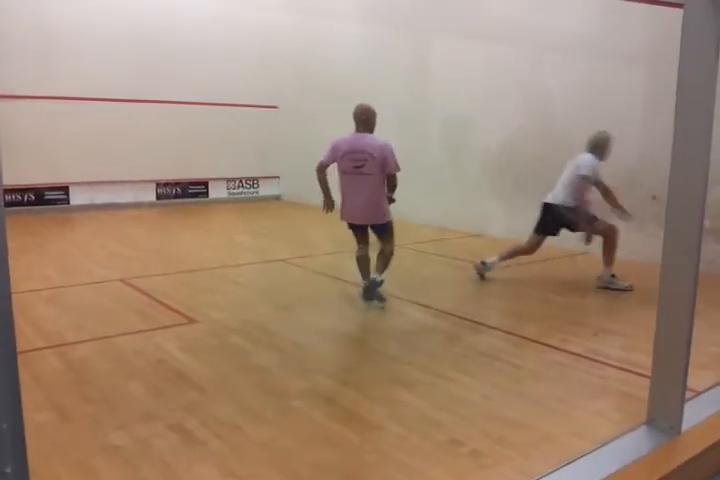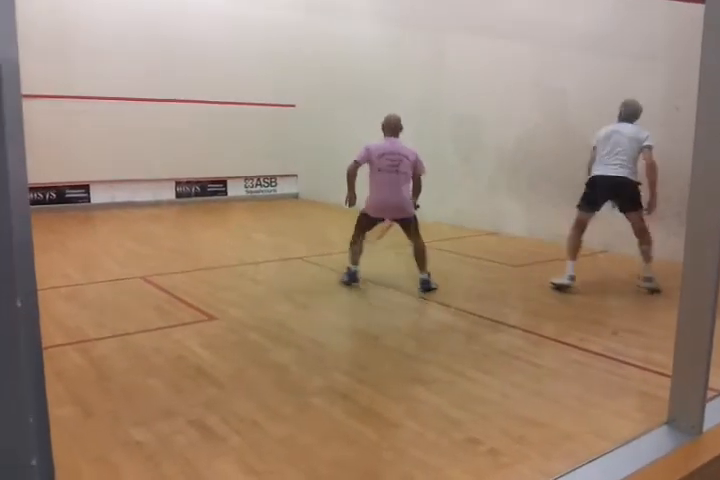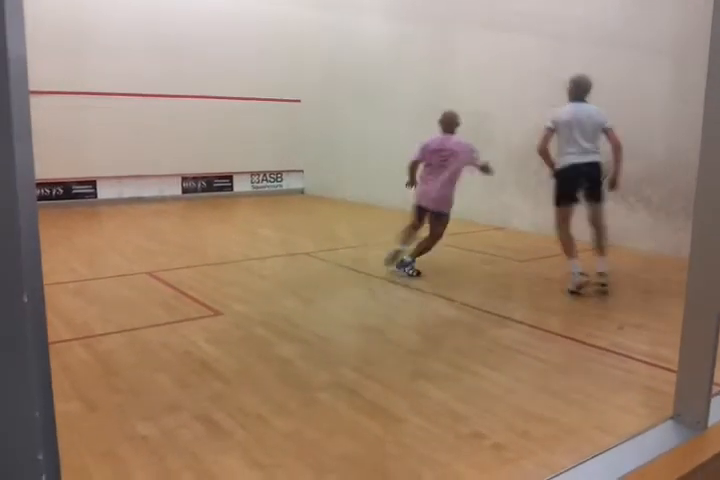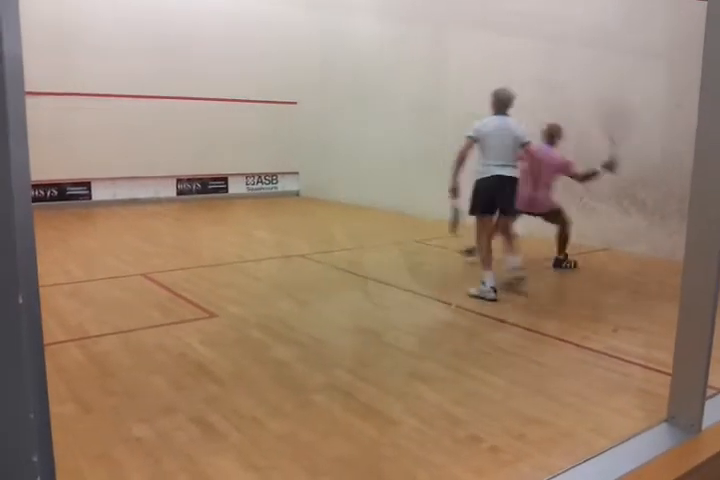
dt=0.4s
person 1, frame 1
left shoulder: (586, 162)
right shoulder: (590, 162)
left elbow: (604, 190)
right elbow: (580, 194)
left wrist: (619, 208)
right wrist: (587, 225)
left hip: (553, 205)
right hip: (562, 208)
left knee: (530, 246)
right knee: (610, 231)
left ankle: (489, 264)
right ankle: (607, 277)
person 1, frame 2
left shoulder: (604, 131)
right shoulder: (641, 134)
left elbow: (591, 164)
right elbow: (650, 163)
right wrist: (653, 196)
left hip: (598, 179)
right hip: (625, 181)
left knee: (577, 227)
right knee: (641, 231)
left ankle: (569, 275)
right ankle: (648, 277)
person 1, frame 3
left shoulder: (560, 114)
right shoulder: (598, 113)
left elbow: (542, 146)
right elbow: (616, 144)
left wrist: (553, 166)
right wrist: (616, 174)
left hip: (566, 169)
right hip: (592, 168)
left knee: (562, 225)
right knee: (597, 223)
left ankle: (578, 274)
right ankle: (602, 273)
person 1, frame 4
left shoulder: (482, 125)
right shoulder: (516, 128)
left elbow: (463, 152)
left wrist: (454, 180)
left hip: (487, 180)
right hip: (509, 181)
left knee: (483, 235)
right knee: (505, 229)
left ankle: (489, 286)
right ankle: (515, 268)
person 2, frame 1
left shoulder: (339, 144)
right shoulder: (383, 147)
left elbow: (320, 169)
right elbow: (392, 179)
left wrist: (327, 196)
right wrist: (390, 194)
left hip: (351, 209)
right hip: (377, 209)
left knee: (362, 246)
right knee: (388, 245)
left ankle: (368, 285)
right ankle: (375, 280)
person 2, frame 2
left shoulder: (371, 149)
right shoulder: (411, 153)
left elbow: (352, 169)
right elbow: (417, 182)
left wrist: (351, 192)
right wrist: (414, 200)
left hip: (376, 204)
right hip: (402, 205)
left knee: (358, 234)
right knee: (416, 238)
left ankle: (352, 272)
right ankle: (424, 278)
person 2, frame 3
left shoulder: (428, 144)
right shoulder: (466, 147)
left elbow: (413, 164)
right elbow: (482, 167)
left wrist: (412, 179)
right wrist: (487, 167)
left hip: (423, 194)
right hip: (442, 198)
left knee: (415, 225)
right knee: (435, 235)
left ankle: (400, 251)
right ankle: (406, 261)
person 2, frame 4
left shoulder: (531, 151)
right shoulder: (560, 160)
right elbow: (580, 178)
right wrist: (601, 169)
left hip: (519, 199)
right hip: (540, 202)
right knee: (564, 223)
left ankle: (477, 249)
right ankle: (560, 259)
